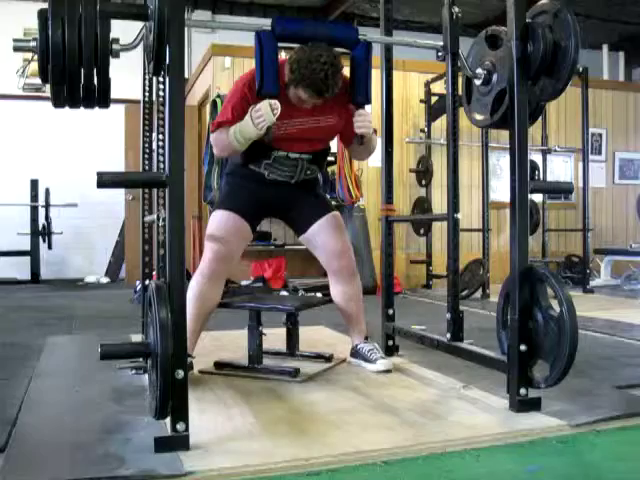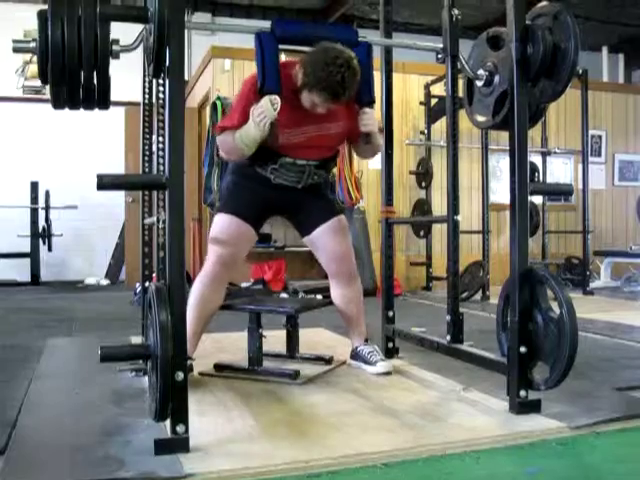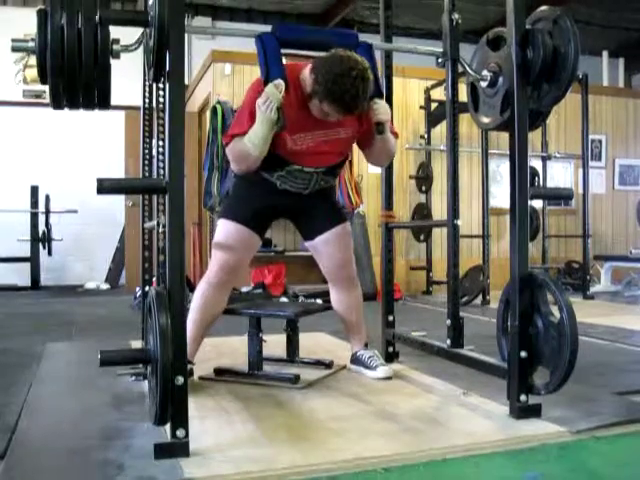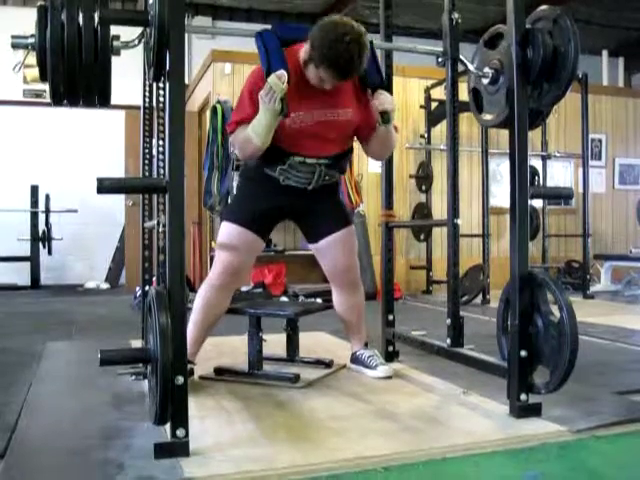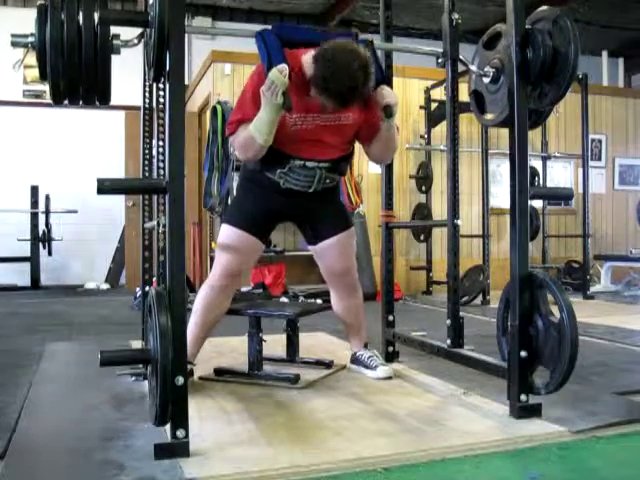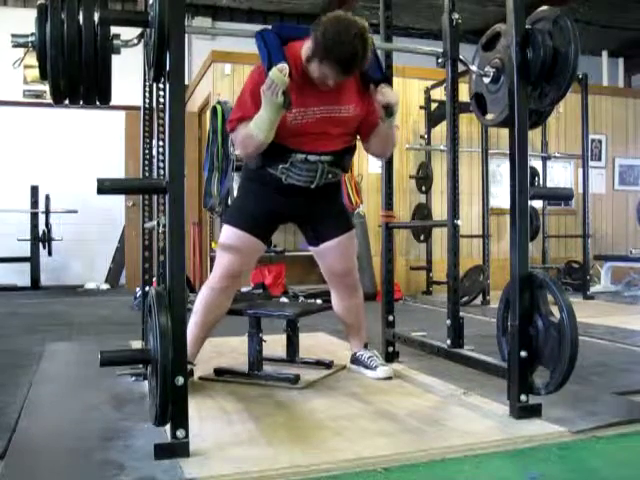
dt=0.3s
person 1, frame 1
left shoulder: (342, 91)
right shoulder: (255, 83)
left elbow: (359, 152)
right elbow: (219, 146)
left wrist: (366, 135)
right wrist: (250, 128)
left hip: (303, 185)
right hip: (249, 180)
left knee: (343, 262)
right knee: (213, 261)
left ankle: (360, 343)
right ankle: (183, 352)
person 1, frame 2
left shoulder: (349, 95)
left elbow: (366, 151)
right elbow: (226, 150)
left wrist: (372, 135)
right wrist: (254, 129)
left hip: (310, 186)
right hip: (254, 180)
left knee: (344, 265)
right knee: (218, 263)
left ankle: (360, 346)
right ankle: (182, 354)
person 1, frame 3
left shoulder: (357, 99)
right shoulder: (271, 89)
left elbow: (381, 159)
right elbow: (239, 162)
left wrist: (383, 130)
right wrist: (265, 123)
left hip: (316, 191)
right hip: (260, 185)
left knee: (344, 272)
right knee: (221, 270)
left ankle: (360, 352)
right ankle: (184, 359)
person 1, frame 4
left shoulder: (357, 85)
right shoulder: (271, 74)
left elbow: (378, 152)
right elbow: (242, 149)
left wrist: (384, 121)
right wrist: (268, 114)
left hip: (321, 190)
right hip: (264, 183)
left knee: (347, 275)
right knee: (225, 272)
left ankle: (359, 350)
right ankle: (185, 358)
person 1, frame 5
left shoulder: (360, 91)
right shoulder: (272, 74)
left elbow: (381, 155)
right elbow: (243, 149)
left wrist: (388, 118)
right wrist: (271, 109)
left hip: (321, 192)
right hip: (264, 186)
left knee: (345, 276)
right knee: (225, 274)
left ankle: (360, 352)
right ankle: (184, 361)
person 1, frame 6
left shoulder: (359, 82)
right shoulder: (272, 70)
left elbow: (379, 149)
right elbow: (243, 146)
left wrist: (387, 116)
right wrist: (271, 108)
left hip: (323, 191)
right hip: (266, 185)
left knee: (346, 277)
right knee: (225, 274)
left ankle: (359, 351)
right ankle: (184, 360)
